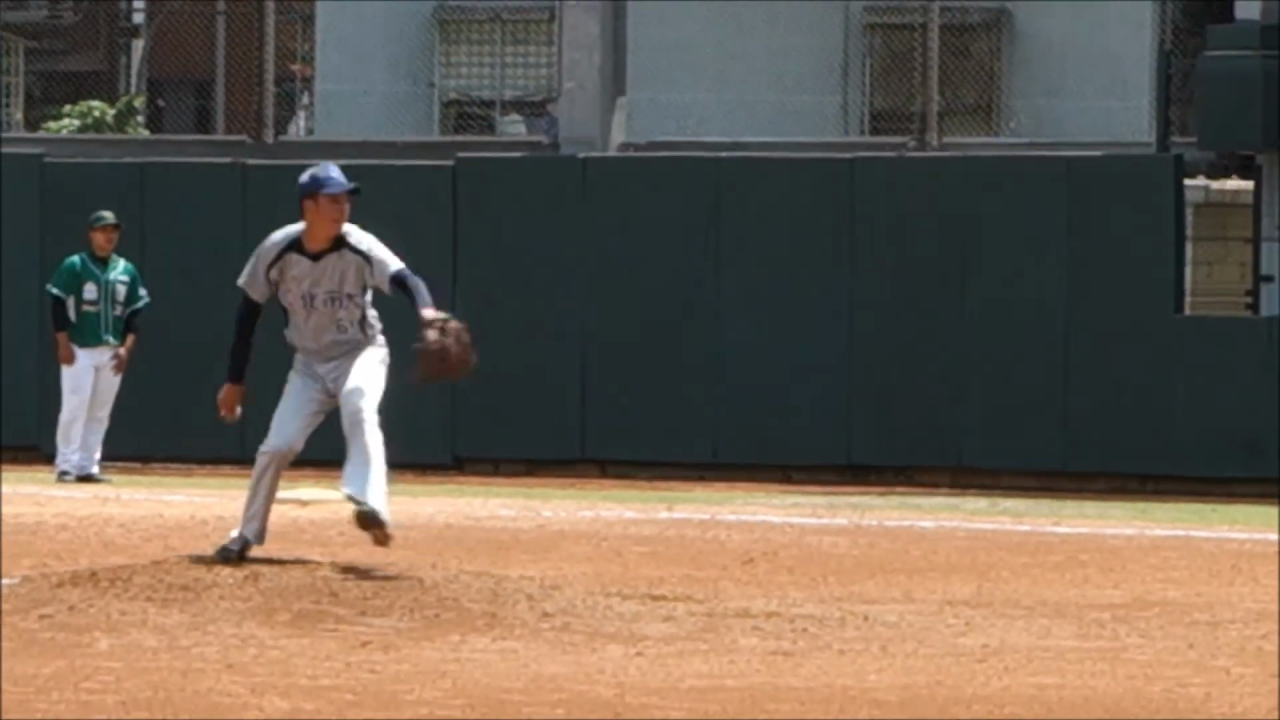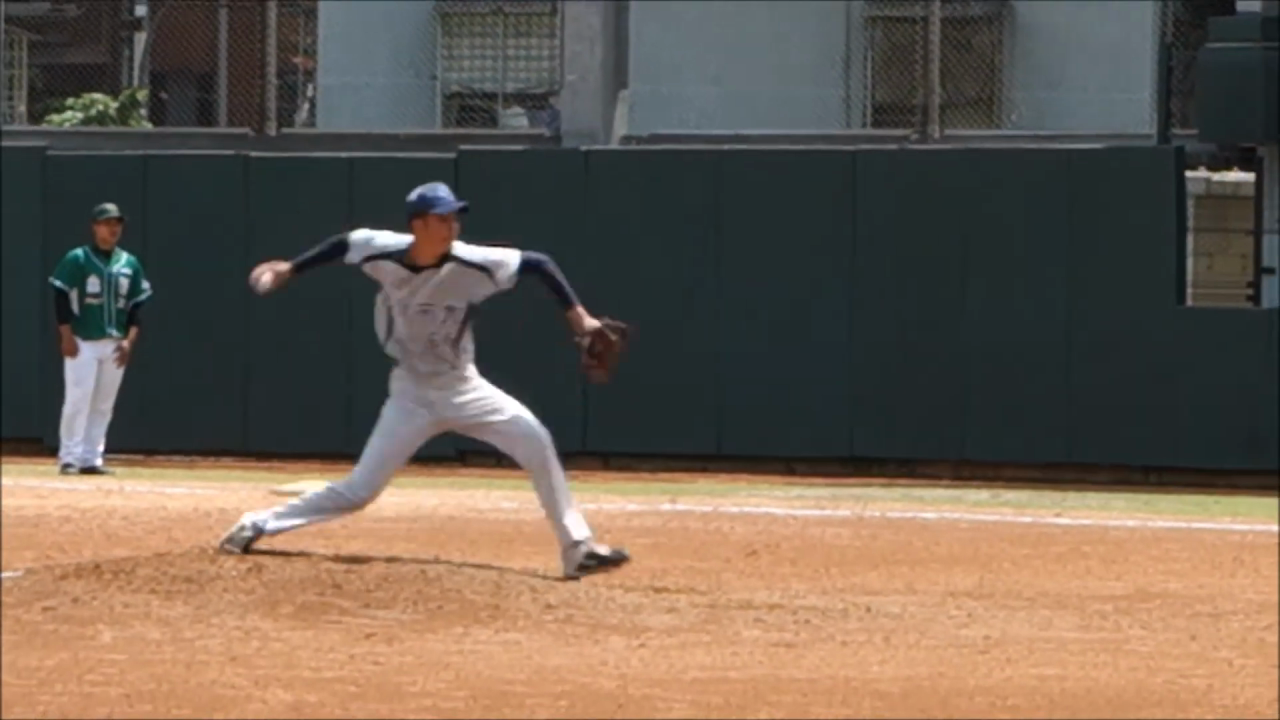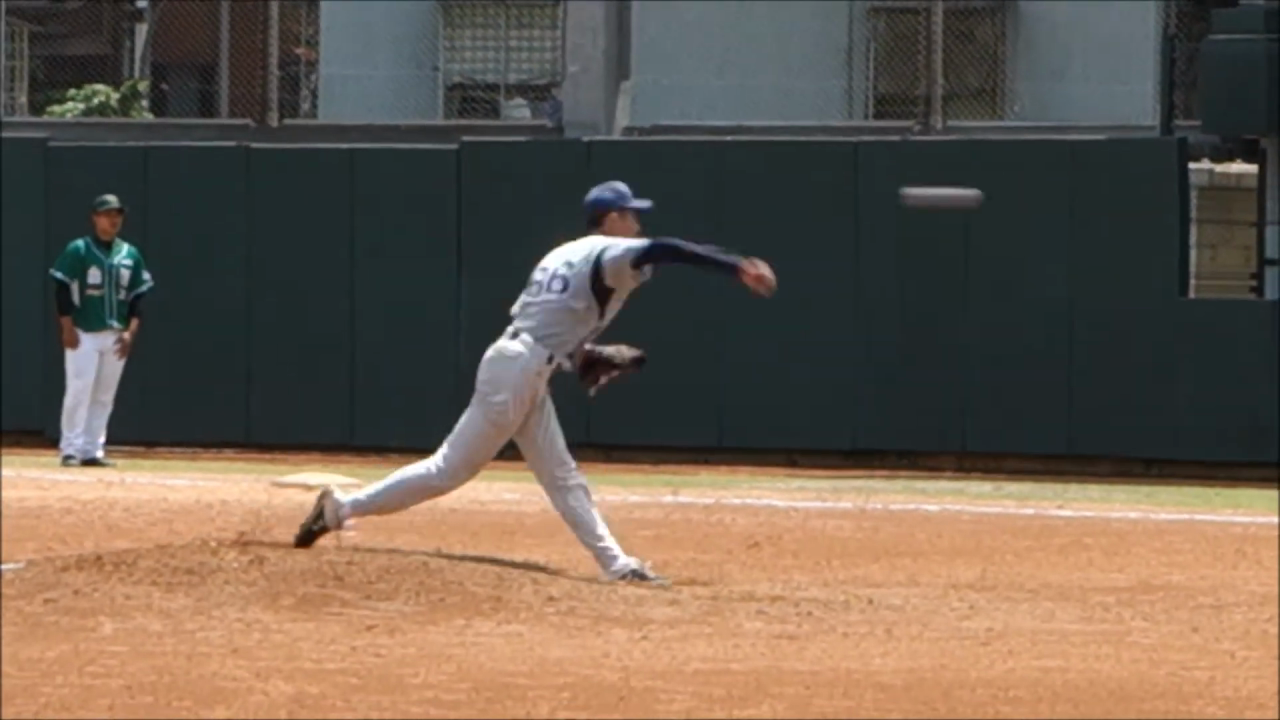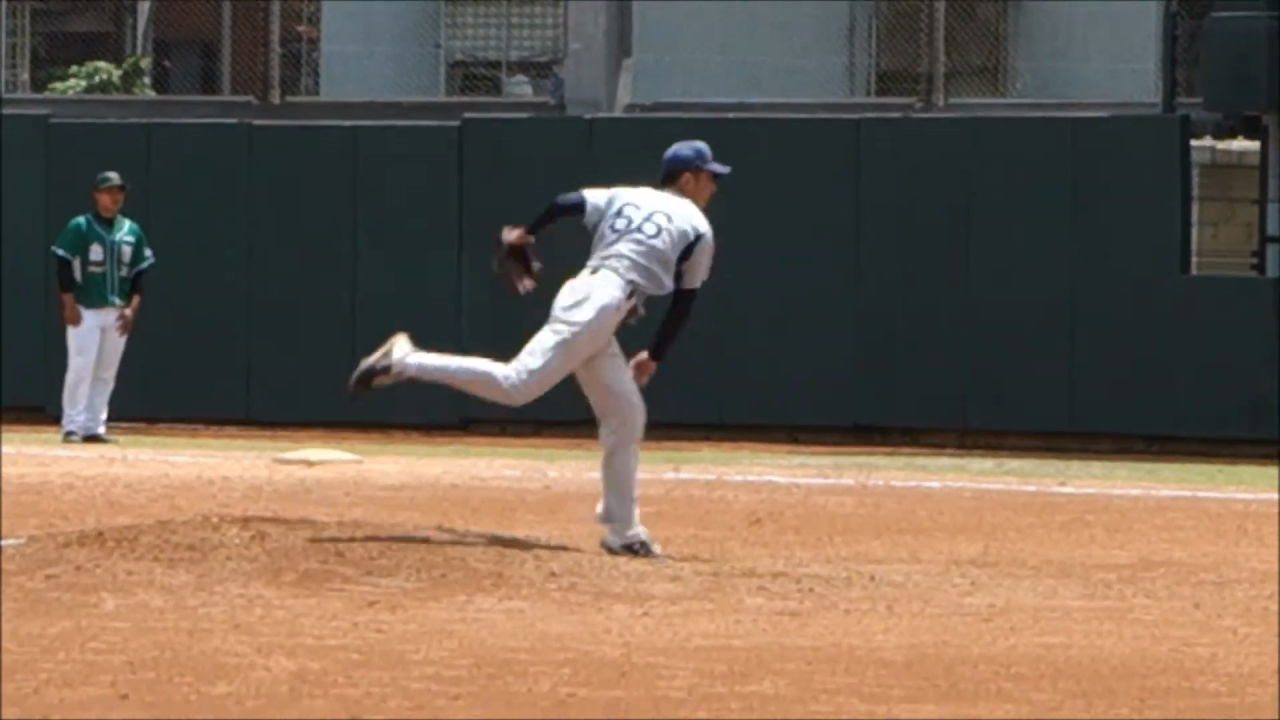
dt=0.2s
person 1, frame 1
left shoulder: (359, 247)
right shoulder: (277, 249)
left elbow: (405, 279)
right elbow: (248, 311)
left wrist: (427, 312)
right wrist: (234, 379)
left hip: (361, 354)
right hip: (310, 364)
left knee: (358, 402)
right knee: (276, 449)
left ankle: (370, 505)
right ankle: (249, 534)
person 1, frame 2
left shoulder: (471, 262)
right shoulder: (385, 253)
left elbow: (539, 262)
right elbow: (345, 243)
left wrist: (575, 311)
right wrist: (289, 269)
left hip: (463, 387)
right hip: (413, 390)
left knee: (532, 437)
right knee: (362, 485)
left ankle: (578, 548)
right ankle: (260, 524)
person 1, frame 3
left shoulder: (568, 256)
right shoulder: (609, 252)
right elbow: (660, 246)
left wrist: (576, 351)
right wrist: (737, 266)
left hip: (527, 374)
right hip: (513, 372)
left knee: (563, 476)
right knee: (448, 471)
left ankle: (614, 562)
right ankle: (342, 506)
person 1, frame 4
left shoulder: (624, 196)
right shoulder: (697, 227)
left elbow: (564, 203)
right elbow: (683, 303)
left wrist: (525, 234)
right wrist: (655, 355)
left hip: (583, 304)
right hip: (595, 308)
left knee: (627, 418)
right knee: (510, 385)
left ankle: (623, 531)
right ankle: (403, 360)
person 2, frame 1
left shoulder: (128, 270)
right shoulder: (73, 265)
left elbow: (134, 312)
right elbow: (58, 305)
left wrist: (127, 347)
right wrist: (63, 344)
left hip: (112, 352)
right hip: (79, 349)
left knee: (100, 413)
right knee: (74, 408)
left ankle: (88, 466)
right ankle: (66, 465)
person 2, frame 2
left shoulder: (130, 263)
right shoulder: (77, 258)
left elbow: (137, 305)
right elbow: (61, 298)
left wrist: (130, 340)
right wrist: (66, 336)
left hip: (115, 344)
right hip: (82, 341)
left knee: (103, 405)
right knee: (77, 400)
left ankle: (91, 458)
right ankle: (69, 457)
person 2, frame 3
left shoulder: (131, 254)
right shoulder: (77, 249)
left elbow: (138, 296)
right elbow: (62, 289)
left wrist: (130, 331)
right wrist: (67, 328)
left hip: (116, 336)
right hip: (83, 333)
left knee: (104, 397)
right knee: (78, 392)
left ankle: (92, 450)
right ankle: (70, 449)
person 2, frame 4
left shoulder: (133, 231)
right shoulder: (79, 226)
left elbow: (140, 273)
right elbow: (64, 266)
left wrist: (132, 308)
right wrist: (69, 305)
left hip: (117, 312)
right hip: (85, 310)
left knee: (106, 373)
right knee: (80, 369)
left ankle: (94, 426)
right ankle: (72, 425)
